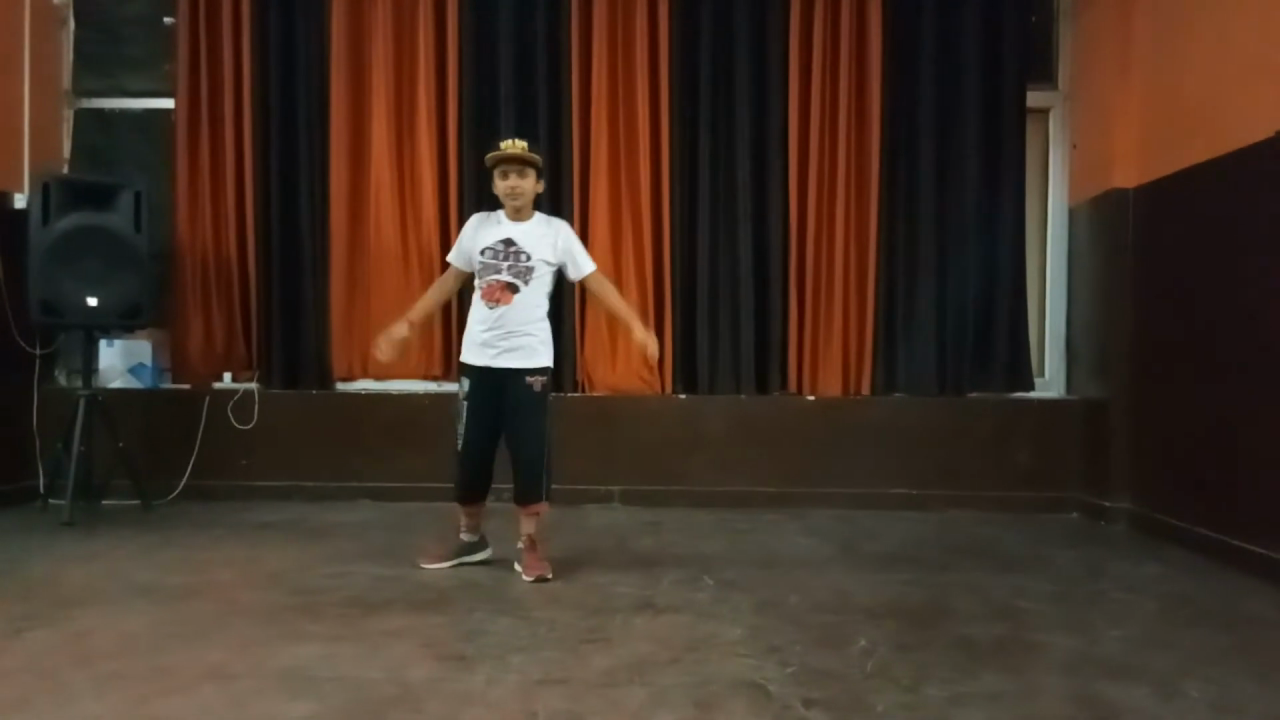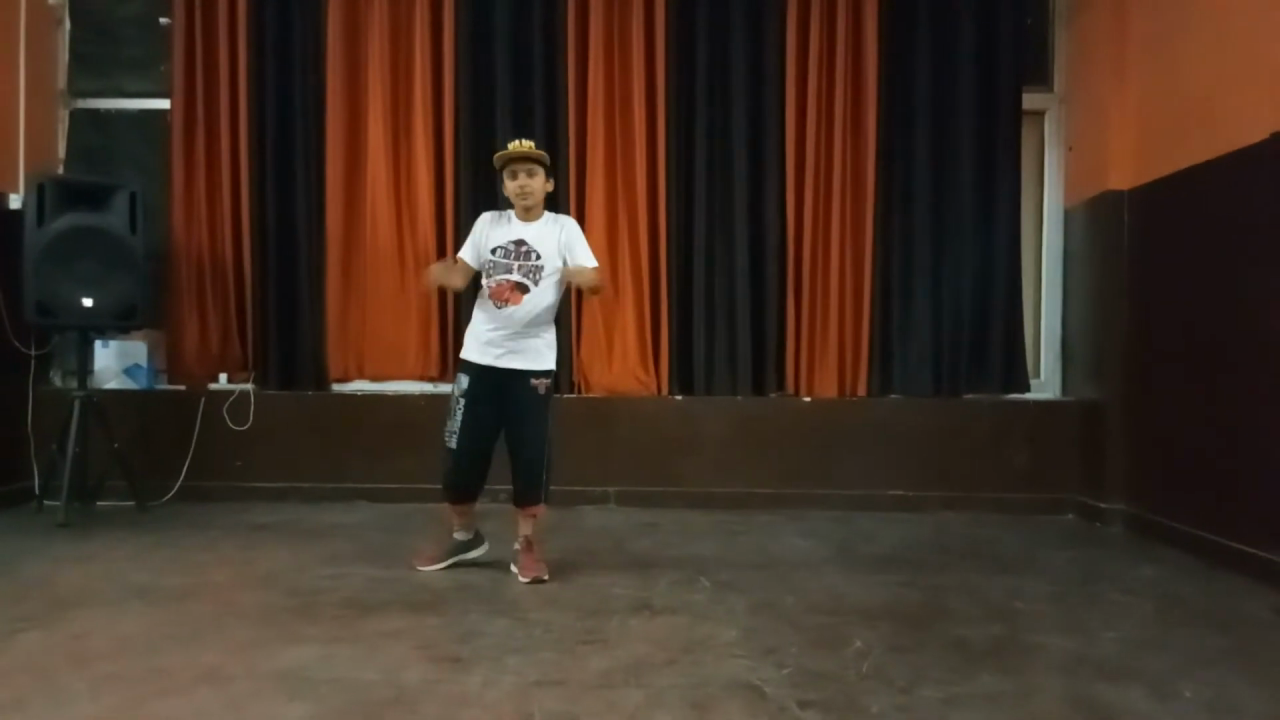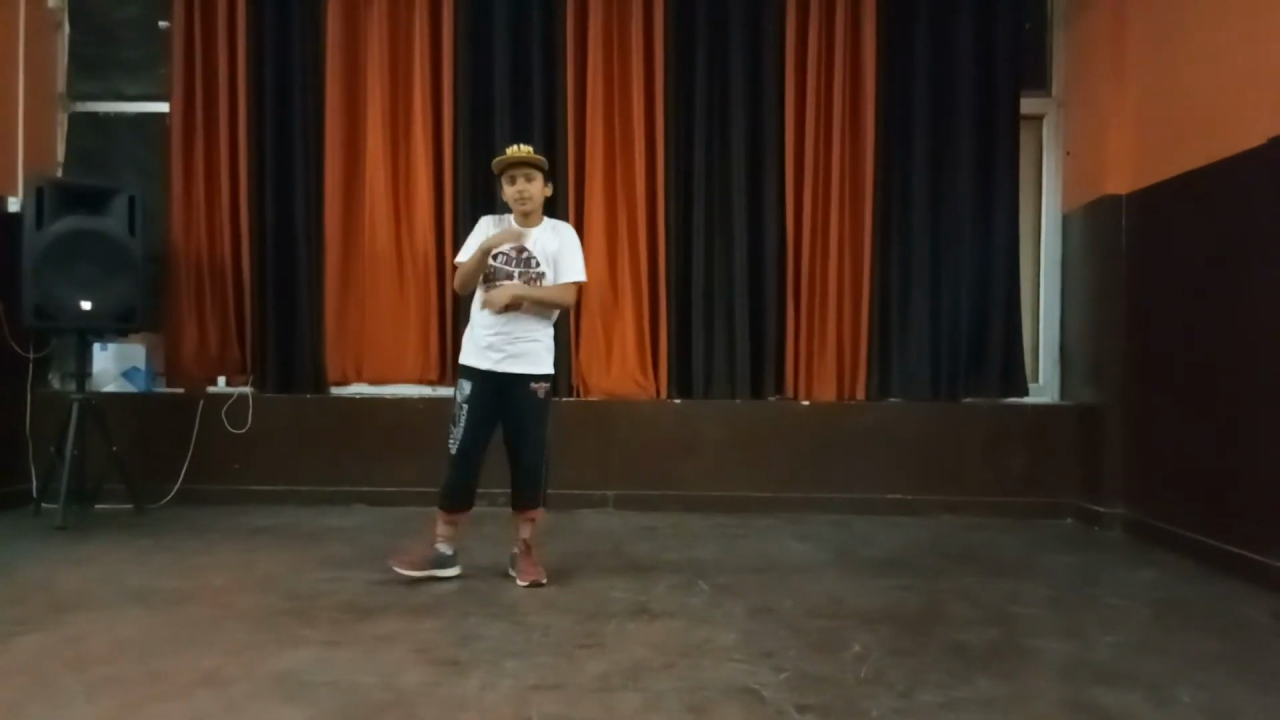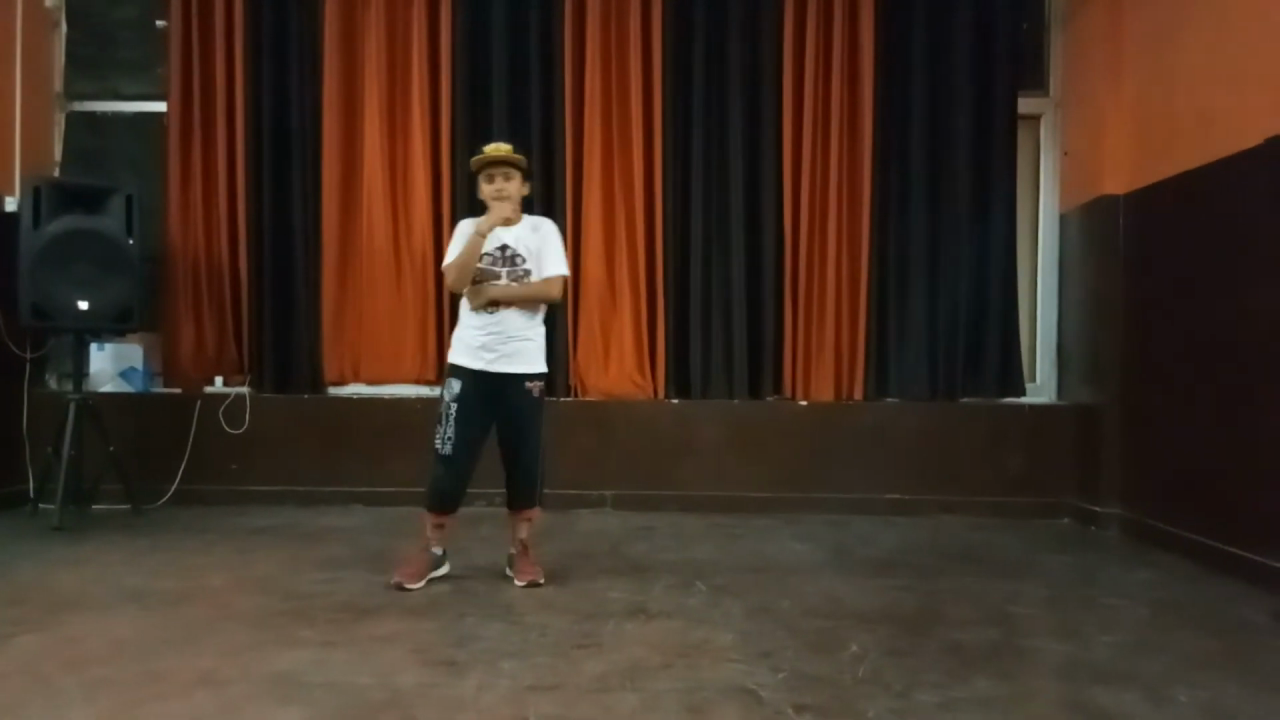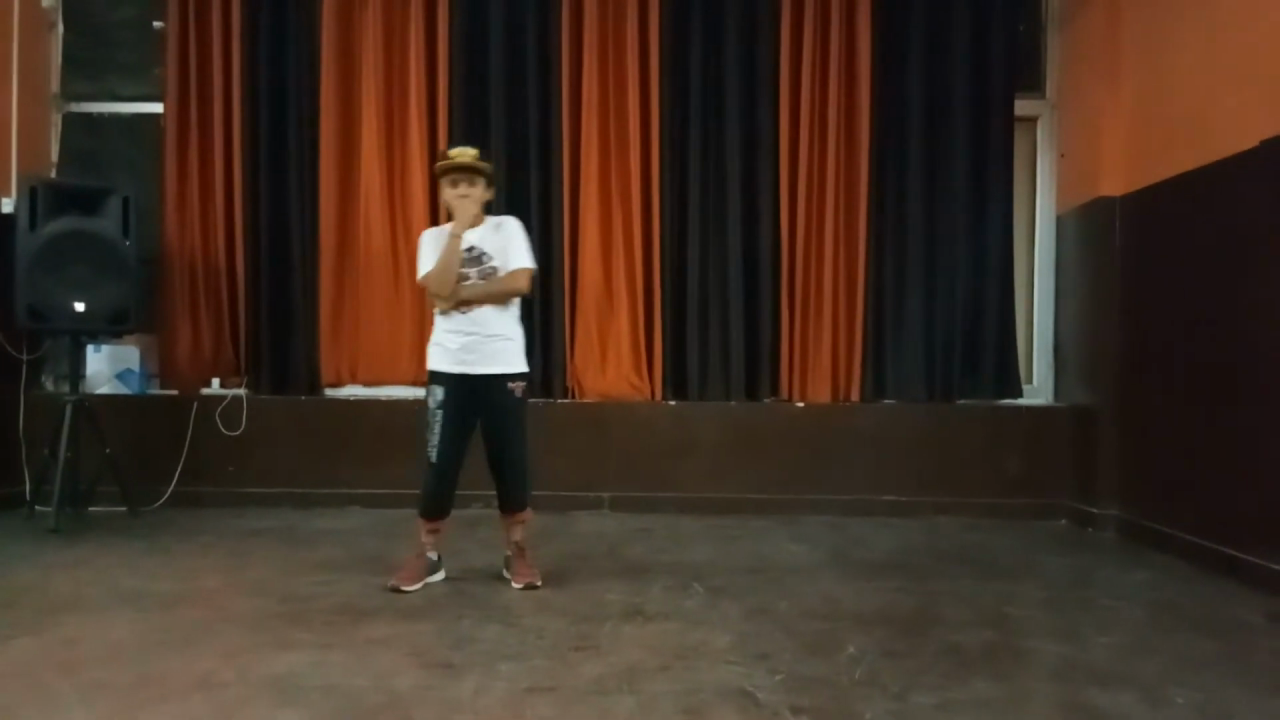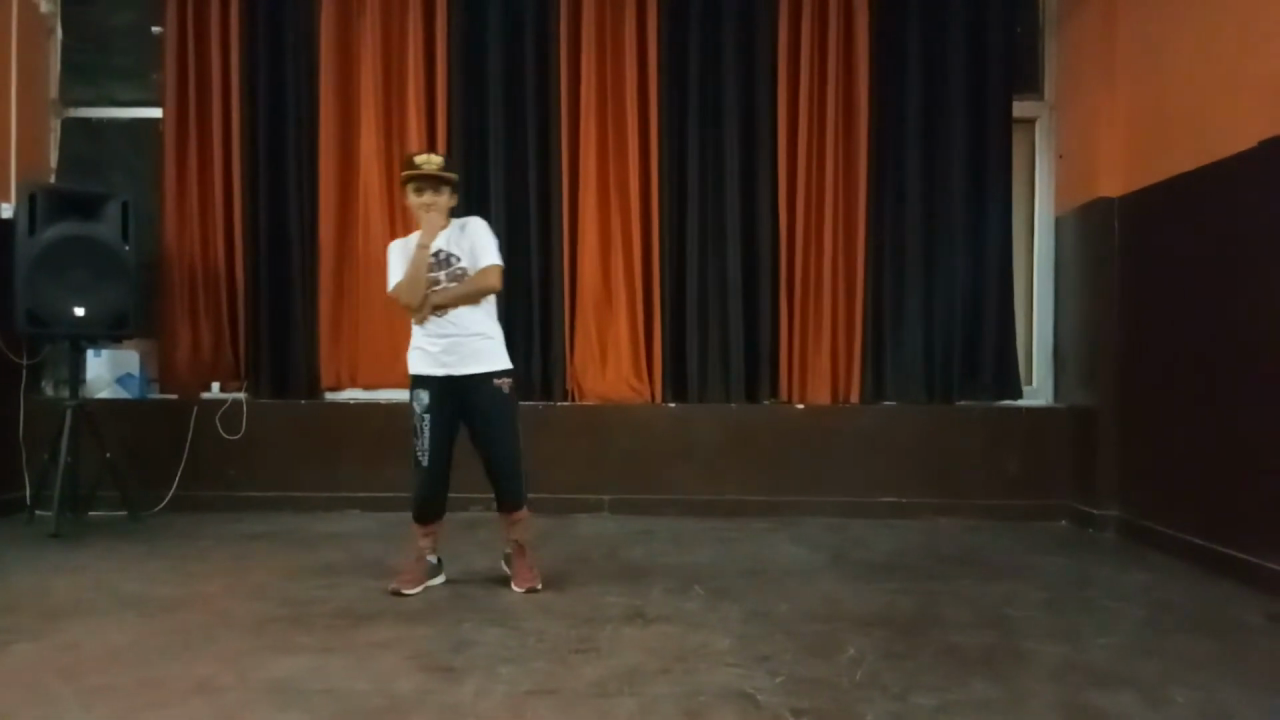
dt=0.2s
person 1, frame 1
left shoulder: (555, 231)
right shoulder: (478, 226)
left elbow: (594, 281)
right elbow: (450, 280)
left wrist: (634, 323)
right wrist: (407, 322)
left hip: (528, 361)
right hip: (477, 358)
left knee: (530, 454)
right knee: (471, 452)
left ankle: (529, 545)
right ankle: (471, 537)
person 1, frame 2
left shoulder: (564, 228)
right shoulder: (489, 224)
left elbow: (593, 278)
right elbow: (460, 278)
left wrist: (578, 274)
right wrist: (446, 274)
left hip: (532, 362)
right hip: (479, 357)
left knee: (530, 456)
right knee: (463, 450)
left ankle: (526, 546)
right ankle: (463, 535)
person 1, frame 3
left shoulder: (562, 234)
right shoulder: (487, 226)
left elbow: (567, 296)
right elbow: (460, 284)
left wrist: (512, 293)
right wrist: (494, 243)
left hip: (531, 366)
right hip: (478, 362)
left knee: (529, 461)
right knee: (462, 457)
left ankle: (524, 551)
right ankle: (442, 548)
person 1, frame 4
left shoulder: (543, 230)
right shoulder: (467, 229)
left elbow: (552, 290)
right elbow: (456, 282)
left wrist: (489, 291)
right wrist: (486, 226)
left hip: (523, 365)
right hip: (469, 362)
left knee: (524, 460)
right knee: (452, 456)
left ankle: (520, 551)
right ankle: (432, 549)
person 1, frame 5
left shoulder: (508, 228)
right shoulder: (432, 239)
left elbow: (518, 283)
right elbow: (437, 289)
left wrist: (460, 294)
right wrist: (454, 230)
left hip: (504, 365)
right hip: (449, 366)
left knee: (511, 462)
right knee: (440, 462)
left ankle: (517, 552)
right ankle: (428, 554)
person 1, frame 6
left shoulder: (473, 228)
right shoulder: (400, 249)
left elbow: (490, 281)
right elbow: (408, 300)
left wrist: (433, 299)
right wrist: (426, 240)
left hip: (488, 365)
right hip: (430, 370)
left knee: (504, 461)
right knee: (430, 466)
left ankle: (518, 551)
right ankle: (426, 557)
